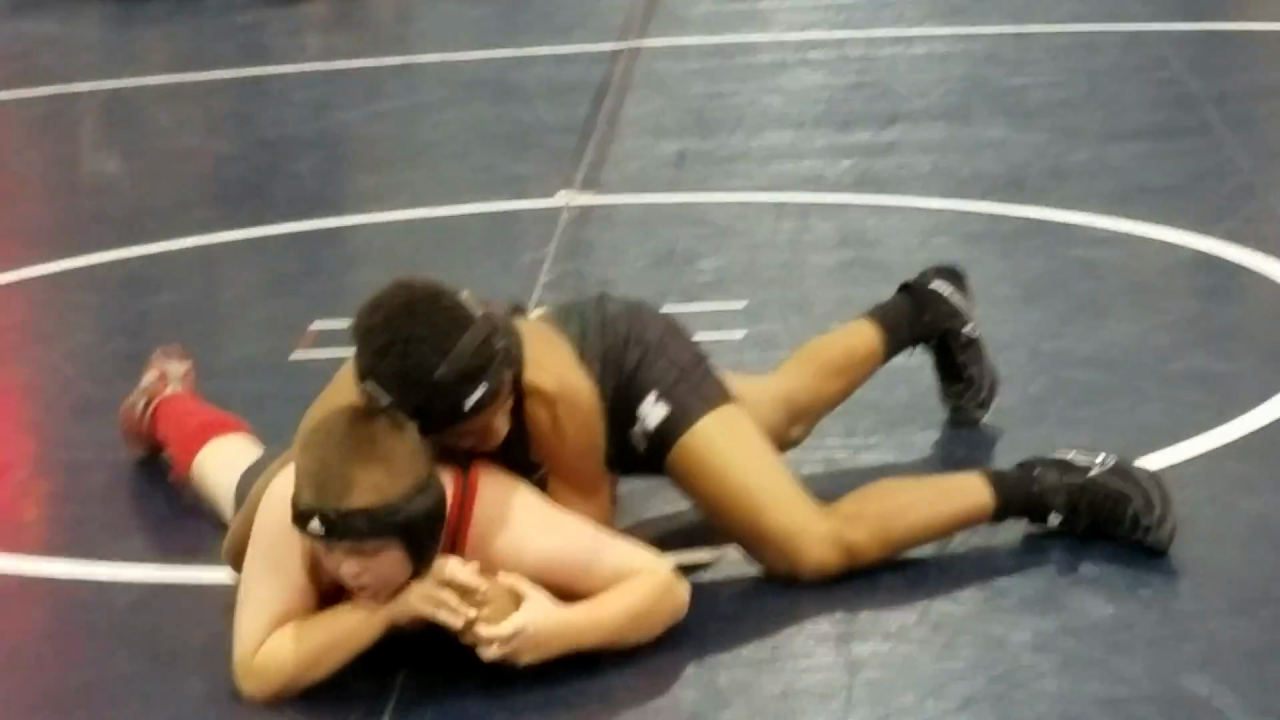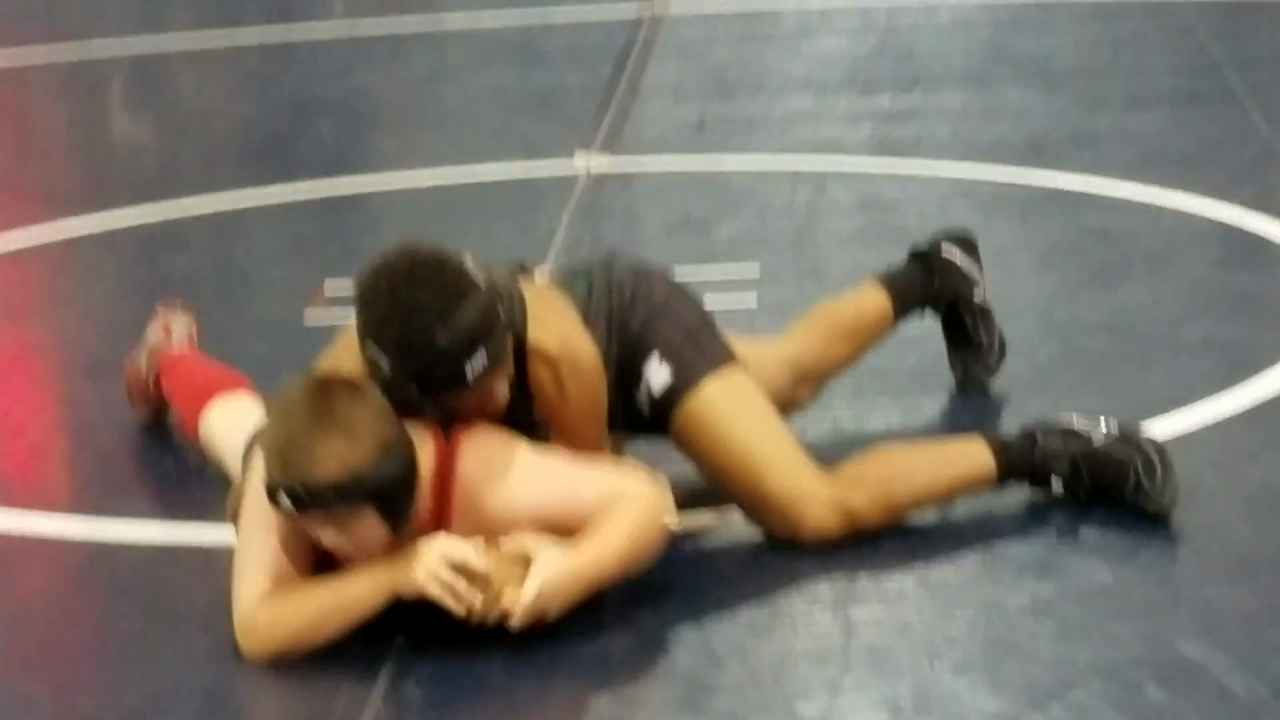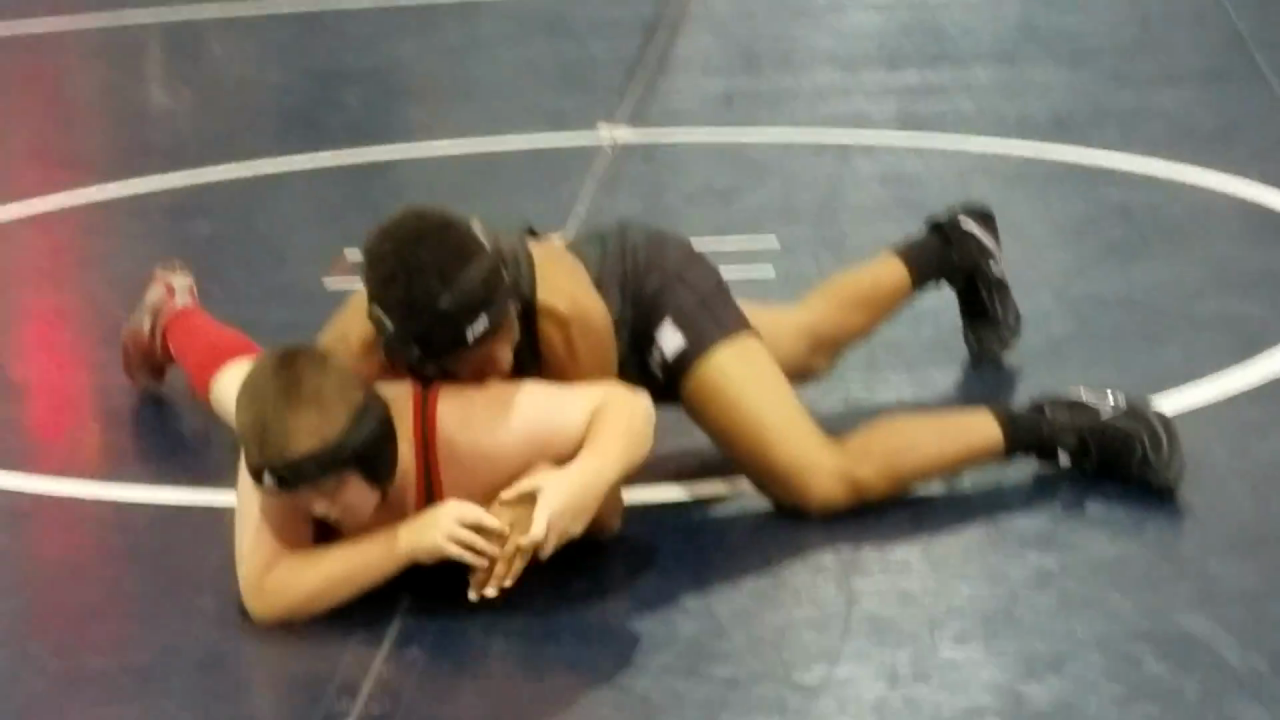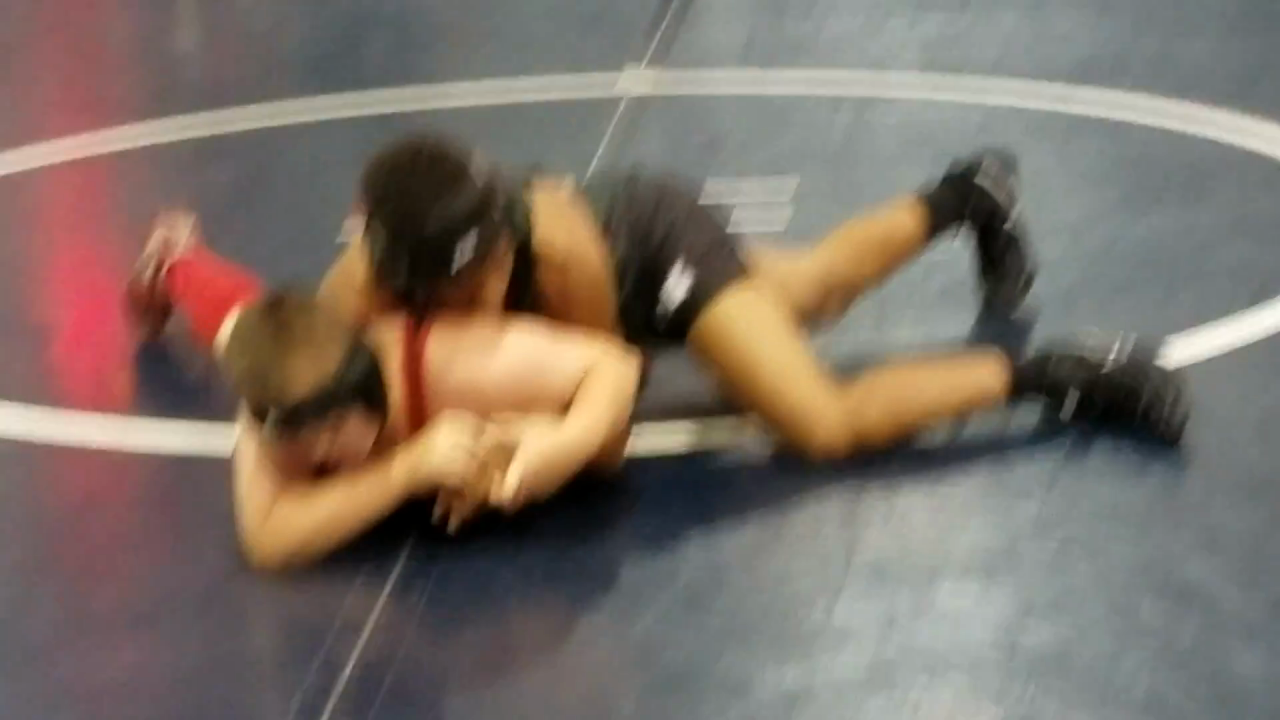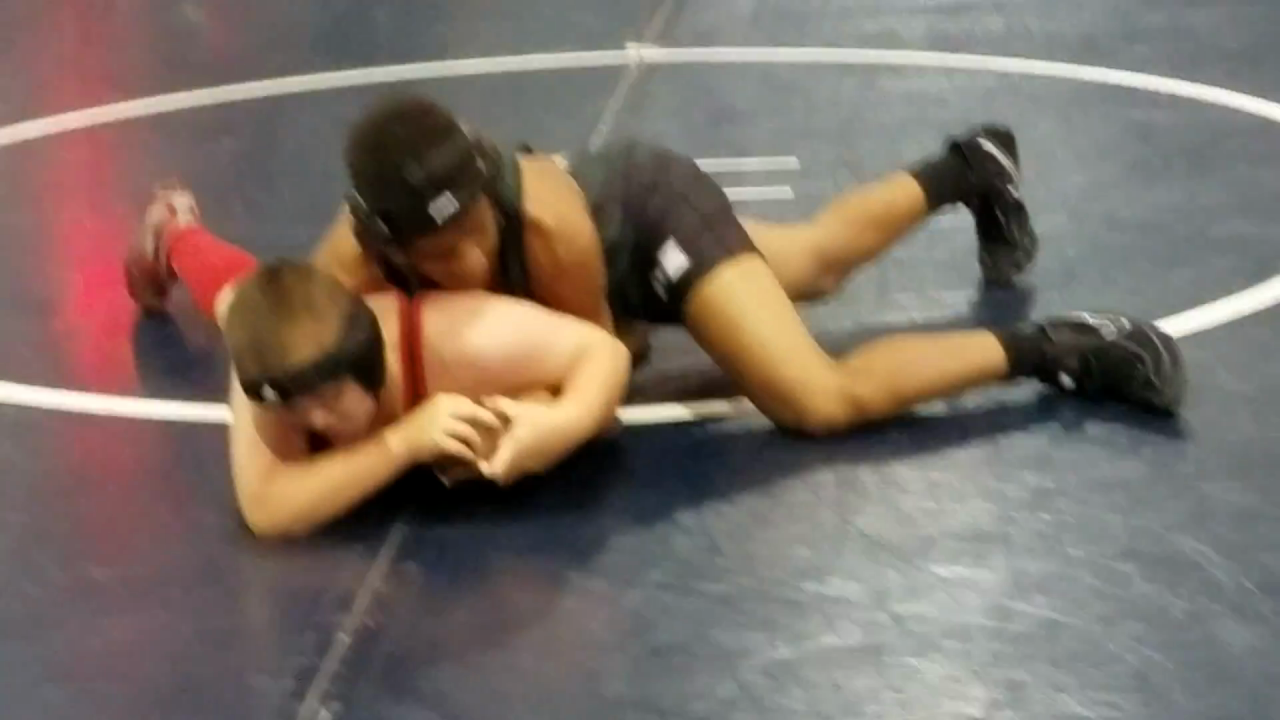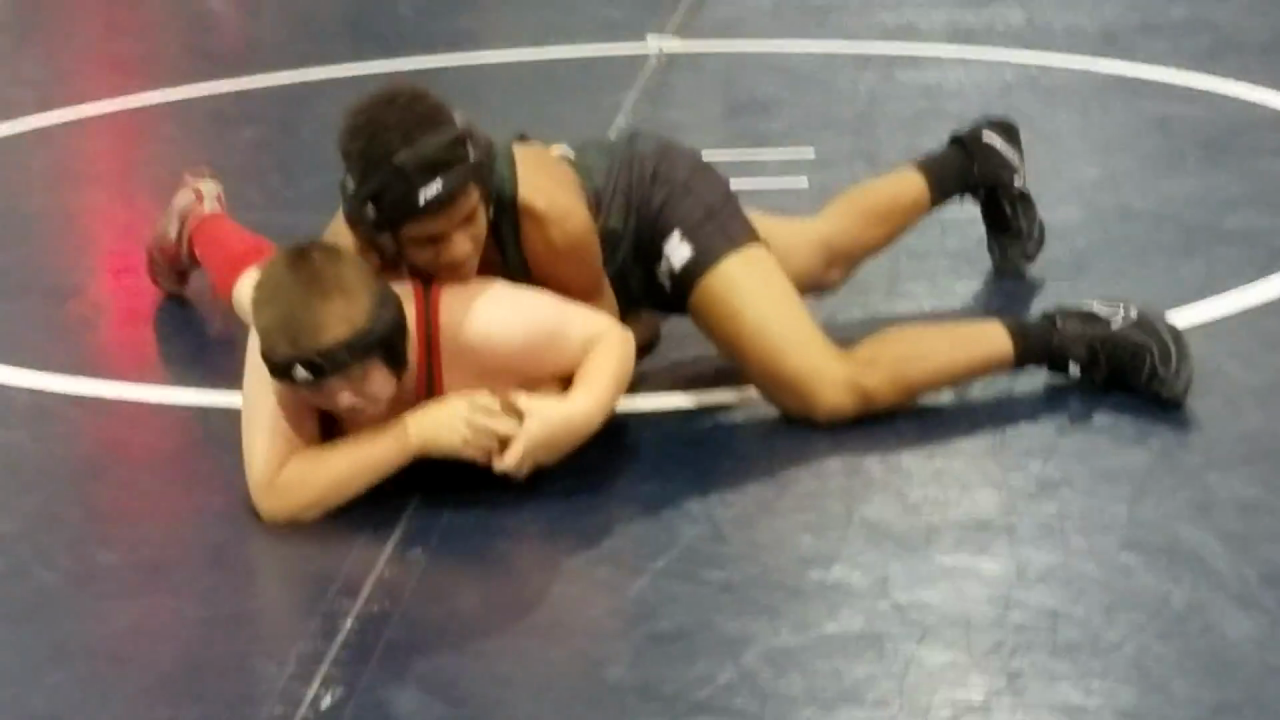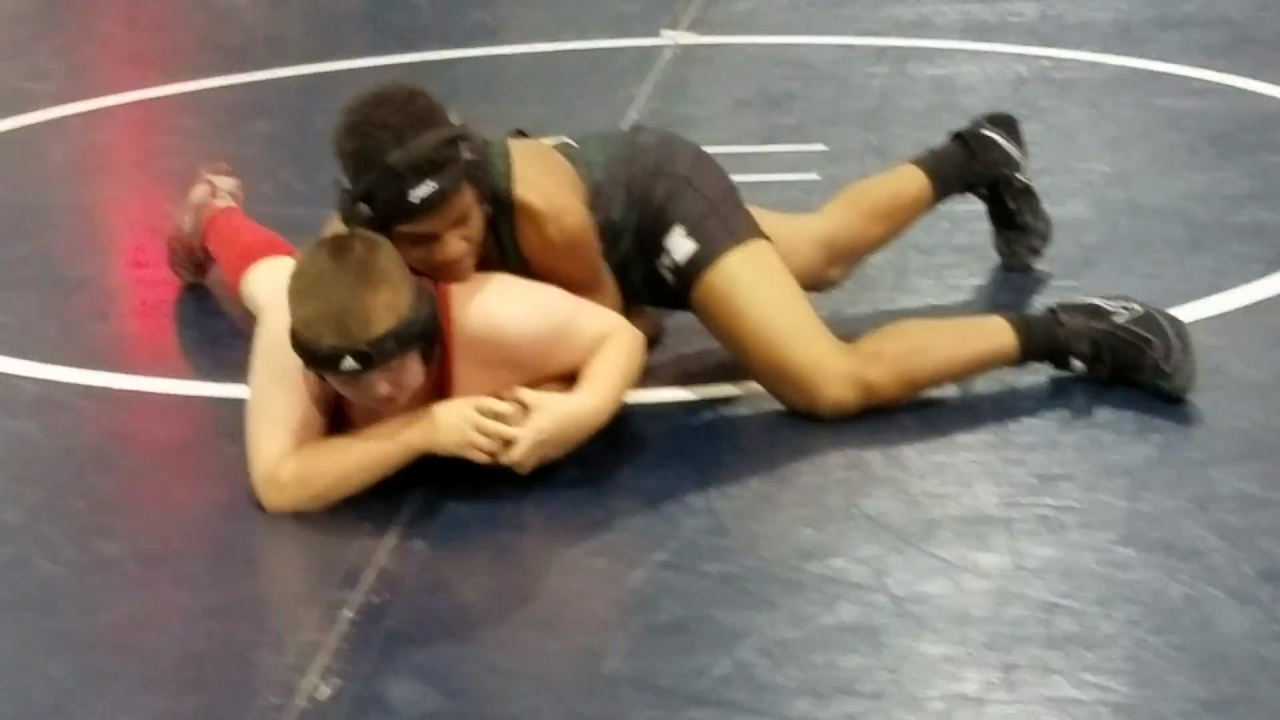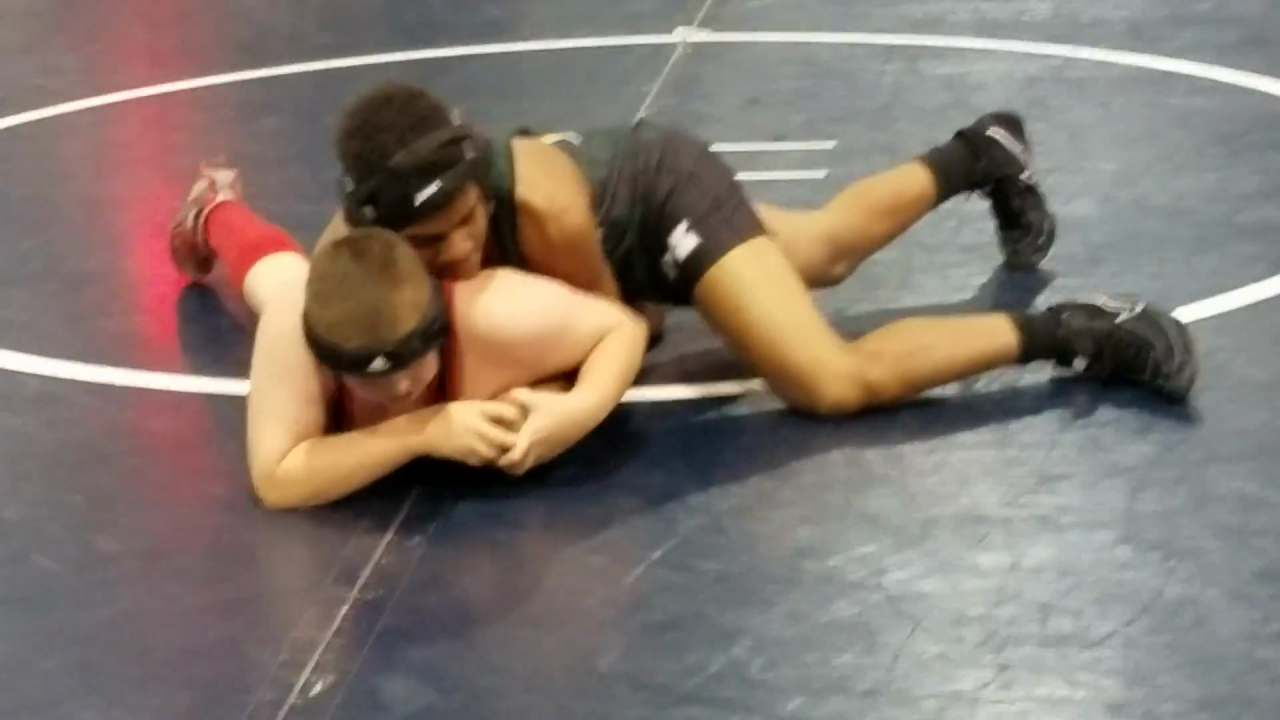
dt=0.1s
person 1, frame 1
left shoulder: (545, 382)
right shoulder: (354, 412)
left elbow: (586, 515)
left hip: (629, 358)
left knee: (814, 548)
right knee: (785, 410)
left ankle: (1039, 489)
right ankle: (924, 309)
person 1, frame 2
left shoulder: (552, 344)
right shoulder: (355, 381)
left hip: (636, 321)
left knee: (817, 510)
right knee: (792, 370)
left ankle: (1044, 456)
right ankle: (930, 277)
person 1, frame 3
left shoulder: (559, 304)
right shoulder: (362, 344)
left hip: (647, 285)
left knee: (823, 480)
right knee: (808, 338)
left ankle: (1052, 428)
right ankle: (951, 250)
person 1, frame 4
left shoulder: (557, 243)
right shoulder: (363, 283)
left hip: (655, 234)
right hip: (620, 257)
left knee: (827, 424)
right knee: (817, 287)
left ankle: (1049, 375)
right ankle: (962, 198)
person 1, frame 5
left shoulder: (545, 217)
right shoulder: (353, 257)
left hip: (651, 210)
right hip: (616, 231)
left knee: (824, 400)
right knee: (818, 261)
left ankle: (1050, 350)
right ankle: (967, 173)
person 1, frame 6
left shoulder: (539, 206)
right shoulder: (358, 238)
left elbow: (605, 328)
left hip: (657, 197)
right hip: (614, 220)
left knee: (832, 390)
right knee: (824, 257)
left ankle: (1060, 340)
right ankle: (974, 160)
person 1, frame 7
left shoulder: (536, 202)
right shoulder: (359, 239)
left elbow: (608, 322)
left hip: (656, 193)
right hip: (615, 201)
left knee: (835, 383)
right knee: (827, 250)
left ankle: (1064, 335)
right ankle: (975, 158)
person 1, frame 8
left shoulder: (540, 201)
right shoulder: (361, 235)
left hip: (662, 191)
right hip: (619, 220)
left knee: (837, 380)
right knee: (832, 248)
left ankle: (1071, 334)
right ankle: (981, 156)
person 2, frame 1
left shoulder: (494, 524)
right shoulder: (294, 510)
left elbow: (666, 587)
right elbow: (256, 673)
left wrist: (564, 628)
right wrist: (390, 607)
right hip: (319, 492)
right knee: (241, 465)
right ankle: (165, 399)
person 2, frame 2
left shoulder: (481, 479)
right shoulder: (289, 477)
left elbow: (651, 501)
right elbow: (256, 632)
left wrist: (576, 568)
right wrist: (397, 574)
right hip: (301, 445)
right knee: (238, 416)
right ankle: (169, 356)
person 2, frame 3
left shoulder: (465, 431)
right shoulder: (281, 451)
left elbow: (629, 406)
right elbow: (265, 596)
left wrist: (580, 489)
right wrist: (405, 539)
right knee: (240, 379)
right ankle: (172, 316)
person 2, frame 4
left shoulder: (459, 367)
right shoulder: (280, 389)
left elbow: (613, 365)
right elbow: (267, 538)
left wrist: (569, 442)
right wrist: (405, 468)
right knee: (237, 320)
right ankle: (176, 264)
person 2, frame 5
left shoulder: (456, 339)
right shoulder: (274, 362)
left elbow: (604, 350)
right elbow: (266, 510)
left wrist: (563, 423)
right wrist: (403, 440)
right knee: (236, 293)
right ankle: (176, 235)
person 2, frame 6
left shoulder: (473, 325)
right shoulder: (285, 344)
left elbow: (612, 338)
right elbow: (275, 496)
left wrist: (576, 415)
right wrist: (415, 434)
right knee: (253, 275)
right ankle: (199, 220)
person 2, frame 7
left shoulder: (484, 318)
right shoulder: (300, 329)
left elbow: (621, 336)
right elbow: (280, 487)
left wrist: (583, 411)
right wrist: (421, 431)
right knee: (268, 272)
right ankle: (214, 215)
person 2, frame 8
left shoulder: (489, 317)
right shoulder: (297, 326)
left elbow: (623, 329)
right elbow: (276, 482)
left wrist: (577, 413)
right wrist: (422, 432)
right knee: (275, 270)
right ankle: (215, 209)
